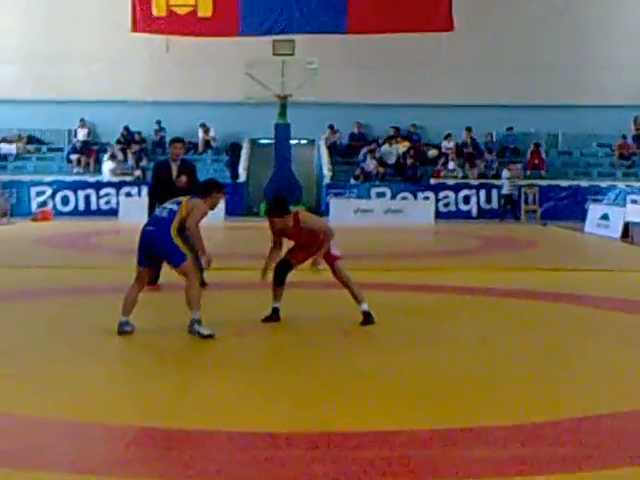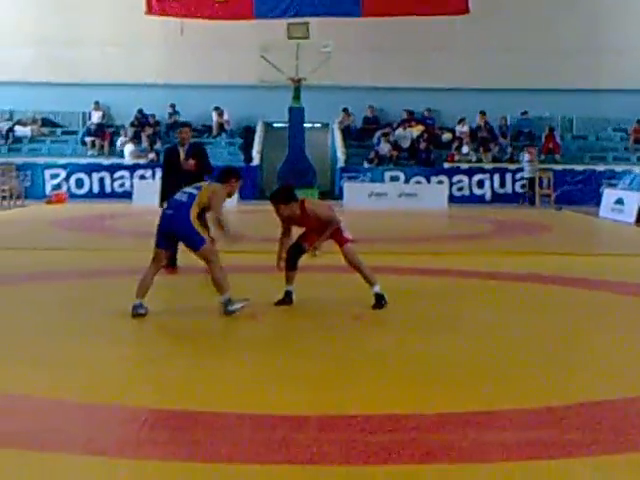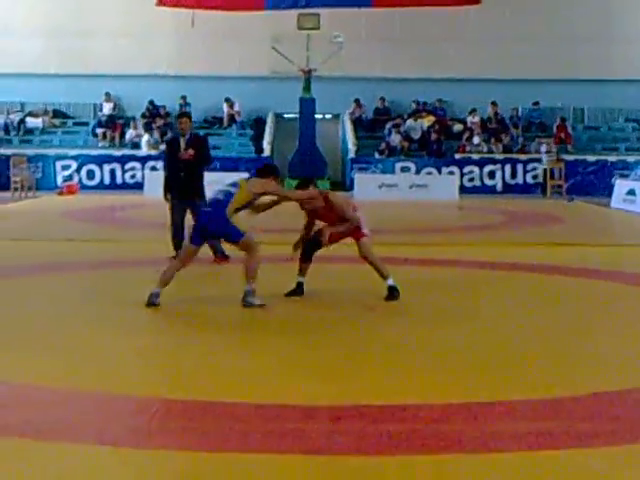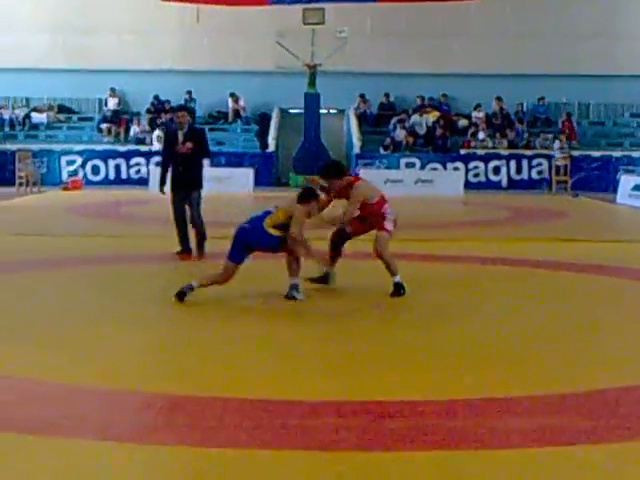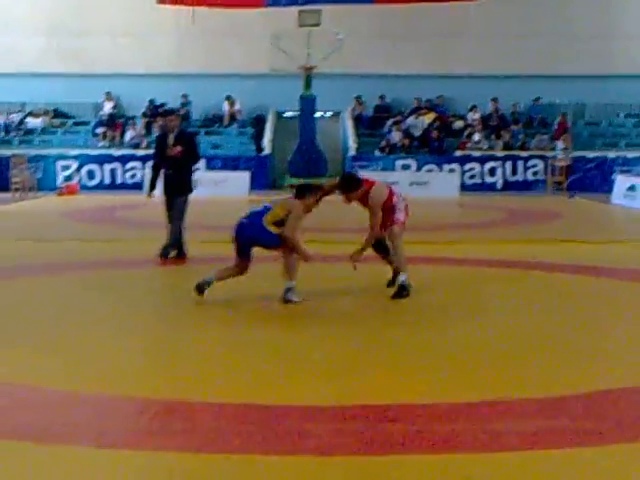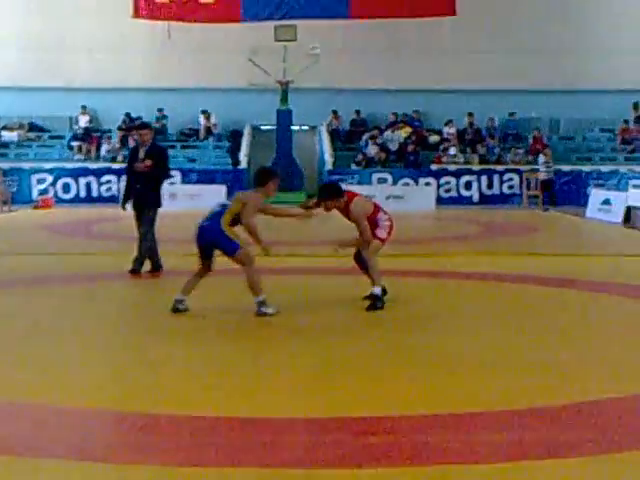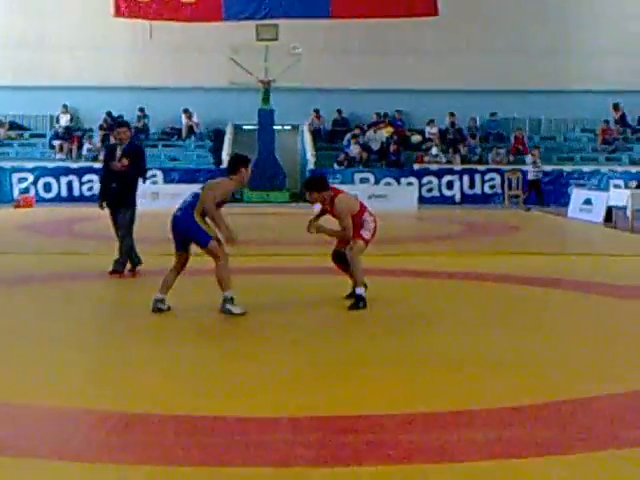
dt=0.2s
person 1, frame 1
left shoulder: (185, 201)
right shoulder: (202, 205)
right elbow: (191, 226)
left wrist: (195, 256)
right wrist: (204, 252)
left hip: (147, 233)
right hip: (165, 236)
left knee: (139, 283)
right knee: (193, 276)
left ankle: (124, 323)
right ankle: (195, 322)
person 1, frame 2
left shoulder: (203, 188)
right shoulder: (220, 190)
right elbow: (215, 215)
left wrist: (208, 239)
right wrist: (227, 233)
left hip: (167, 217)
right hip: (184, 220)
left knee: (155, 266)
right knee: (213, 259)
left ankle: (138, 305)
right ankle: (228, 302)
person 1, frame 3
left shoulder: (242, 184)
right shoulder: (261, 184)
left elbow: (255, 209)
right elbow: (289, 194)
left wrist: (277, 201)
right wrist: (308, 194)
left hip: (204, 215)
right hip: (220, 218)
left knee: (182, 260)
right knee: (252, 249)
left ankle: (155, 294)
right ankle: (249, 295)
person 1, frame 4
left shoulder: (290, 208)
right shoulder: (300, 210)
right elbow: (294, 234)
right wrist: (311, 252)
left hip: (242, 232)
right hip: (258, 232)
left knee: (224, 276)
right knee: (294, 248)
left ankle: (191, 287)
right ankle: (294, 289)
person 1, frame 5
left shoulder: (290, 202)
right shoulder: (299, 207)
right elbow: (288, 234)
right wrist: (302, 252)
left hip: (242, 228)
right hip: (254, 226)
left knee: (240, 269)
right knee: (292, 251)
left ankle: (209, 281)
right ankle: (289, 292)
person 1, frame 6
left shoulder: (249, 196)
right shoulder: (255, 198)
left elbow: (273, 211)
right elbow: (246, 221)
left wrist: (299, 213)
right wrist: (261, 242)
left hip: (204, 229)
right hip: (217, 229)
left knee: (205, 269)
right knee: (249, 263)
left ankle: (179, 301)
right ankle: (262, 305)
person 1, frame 7
left shoulder: (220, 183)
right shoulder: (228, 184)
right elbow: (208, 204)
left wrist: (215, 236)
right wrist: (224, 229)
left hip: (179, 219)
right hip: (190, 219)
left knee: (180, 264)
right knee: (222, 257)
left ankle: (159, 301)
right ankle: (227, 302)
person 2, frame 1
left shoulder: (189, 167)
right shoulder: (159, 167)
left elbow: (196, 188)
right elbow: (153, 191)
left wrist: (186, 184)
right wrist: (151, 213)
left ankle: (198, 278)
right ankle: (154, 279)
person 2, frame 2
left shoulder: (199, 150)
right shoulder: (169, 151)
left elbow: (208, 170)
right elbow: (165, 176)
left wrist: (195, 168)
right wrist: (163, 198)
right ankle: (171, 262)
person 2, frame 3
left shoulder: (200, 140)
right shoulder: (171, 142)
left elbow: (207, 160)
right elbow: (168, 167)
left wrist: (190, 158)
right wrist: (166, 189)
left hip: (195, 188)
right hip: (177, 189)
right knee: (176, 224)
left ankle: (219, 252)
right ankle: (180, 253)
person 2, frame 4
left shoulder: (198, 133)
right shoulder: (169, 134)
left elbow: (206, 153)
right elbow: (166, 159)
left wrist: (189, 152)
right wrist: (162, 181)
left hip: (193, 181)
right hip: (177, 181)
left knee: (194, 215)
right knee: (179, 217)
left ankle: (200, 246)
right ankle: (185, 248)
person 2, frame 5
left shoulder: (188, 137)
right shoulder: (161, 138)
left elbow: (195, 158)
right elbow: (157, 163)
left wrist: (179, 155)
right wrist: (152, 185)
left hip: (182, 185)
right hip: (169, 185)
left knee: (176, 219)
right knee: (173, 220)
left ankle: (167, 252)
right ankle: (180, 252)
person 2, frame 6
left shoulder: (160, 151)
right shoulder: (133, 151)
left elbow: (165, 173)
right elbow: (130, 175)
left wrist: (147, 170)
right wrist: (126, 197)
left hip: (151, 199)
right hip: (138, 199)
left knee: (145, 233)
right knee: (147, 233)
left ankle: (137, 266)
right ankle: (156, 265)
person 2, frame 7
left shoulder: (137, 150)
right shoulder: (110, 149)
left elbow: (142, 172)
right elbow: (105, 173)
left wrist: (124, 169)
right wrist: (102, 196)
left hip: (127, 199)
right hip: (112, 198)
left knee: (124, 233)
right knee: (122, 234)
left ankle: (120, 266)
right ankle: (134, 261)
person 3, frame 1
left shoulder: (303, 219)
right shoulder: (276, 227)
left elbow: (330, 233)
right elbow: (276, 247)
left wrist: (320, 255)
right wrist: (267, 265)
left hip: (321, 243)
right hip: (303, 245)
left knee: (341, 276)
right knee: (279, 269)
left ankle: (366, 312)
right ankle: (275, 311)
person 3, frame 2
left shoulder: (310, 207)
right shoulder: (285, 215)
left elbow: (335, 221)
right elbow: (286, 234)
left wrist: (320, 240)
right wrist: (280, 254)
left hip: (333, 226)
right hip: (315, 229)
left knee: (352, 260)
right knee: (291, 253)
left ankle: (379, 294)
right ankle: (288, 294)
person 3, frame 3
left shoulder: (334, 201)
right shoulder: (310, 208)
left elbow: (355, 221)
right elbow: (310, 224)
left wrist: (331, 230)
right wrist: (301, 240)
left hip: (353, 224)
right hip: (338, 225)
left knee: (366, 254)
right knee: (309, 247)
left ankle: (392, 286)
right ankle: (299, 286)
person 3, frame 4
left shoulder: (357, 190)
right shoulder: (344, 182)
left elbow: (345, 218)
left hip: (384, 216)
right hip: (368, 216)
left knee: (379, 250)
right knee: (338, 237)
left ankle: (398, 283)
right ankle: (328, 274)
person 3, frame 5
left shoulder: (373, 197)
right shoulder: (350, 185)
left elbow: (375, 230)
left wrist: (359, 251)
left hip: (396, 207)
right hip: (384, 208)
left knee: (394, 240)
right knee: (376, 242)
left ankle: (403, 284)
right ankle: (397, 272)
person 3, frame 6
left shoulder: (354, 208)
right shoulder: (339, 197)
left elbow: (367, 238)
left wrist: (345, 244)
right wrist: (312, 204)
left hip: (382, 223)
right hip: (369, 223)
left knee: (367, 255)
right knee: (359, 257)
left ankle: (378, 298)
right ankle: (378, 289)
person 3, frame 7
left shoulder: (339, 203)
right shoulder: (326, 196)
left elbow: (348, 234)
right elbow: (326, 208)
left wrist: (323, 230)
right wrist: (315, 219)
left hip: (365, 224)
right hip: (353, 223)
left knee: (351, 254)
right knee: (337, 256)
left ankle: (360, 296)
right ankle: (359, 285)
